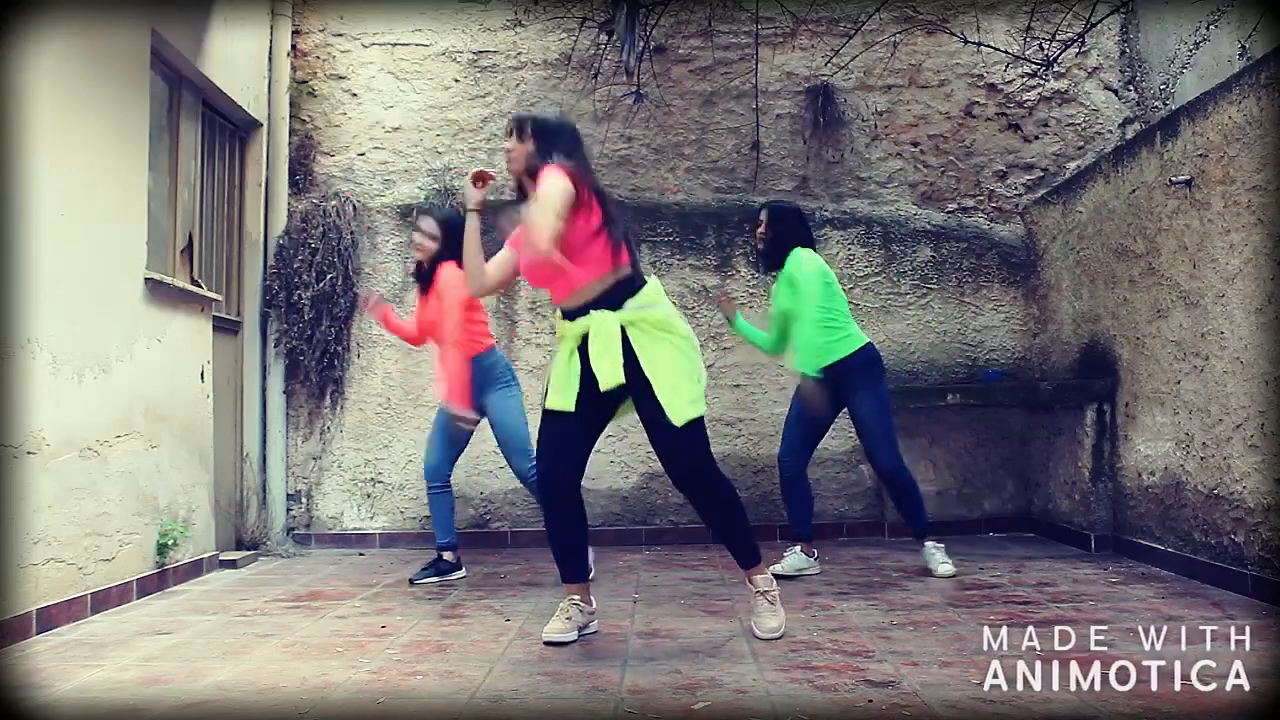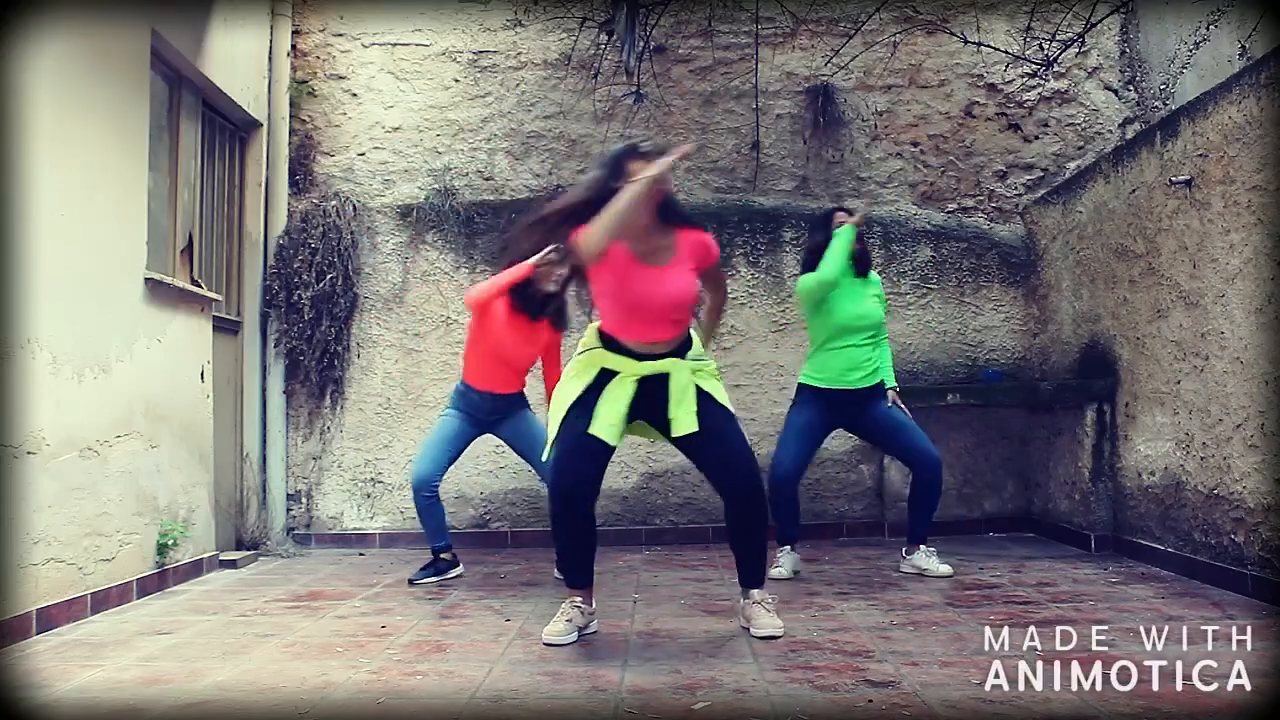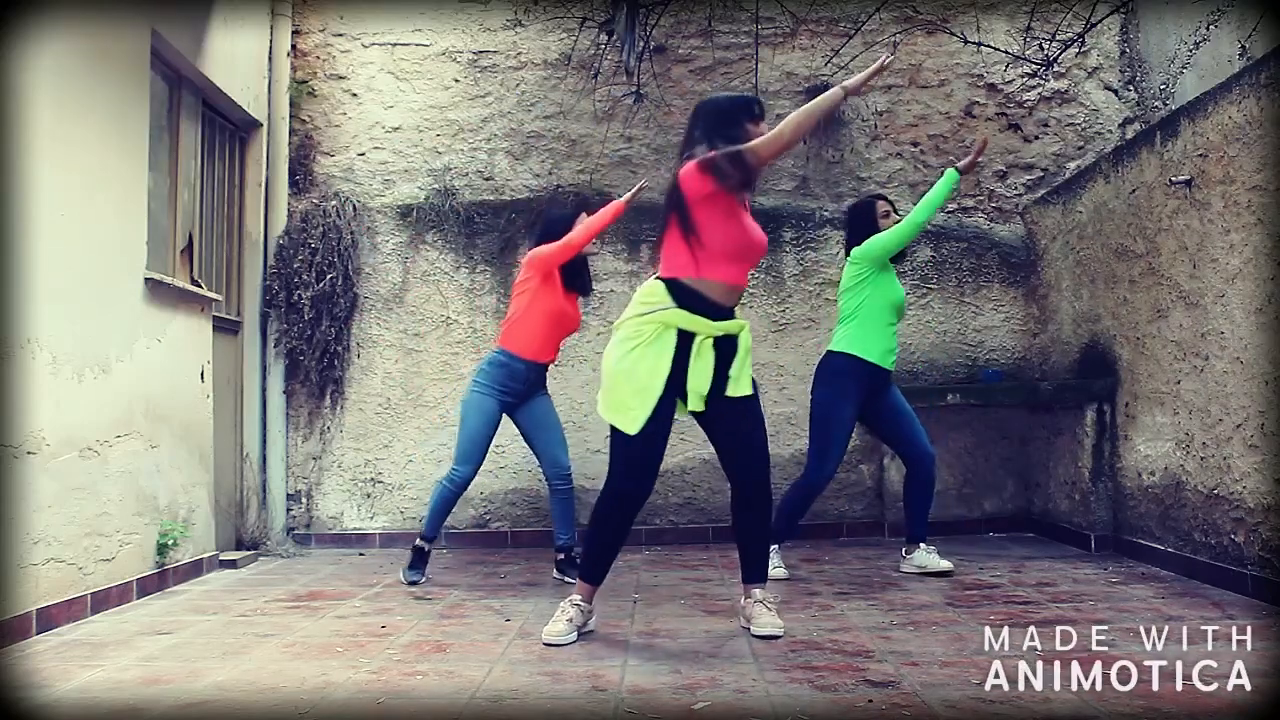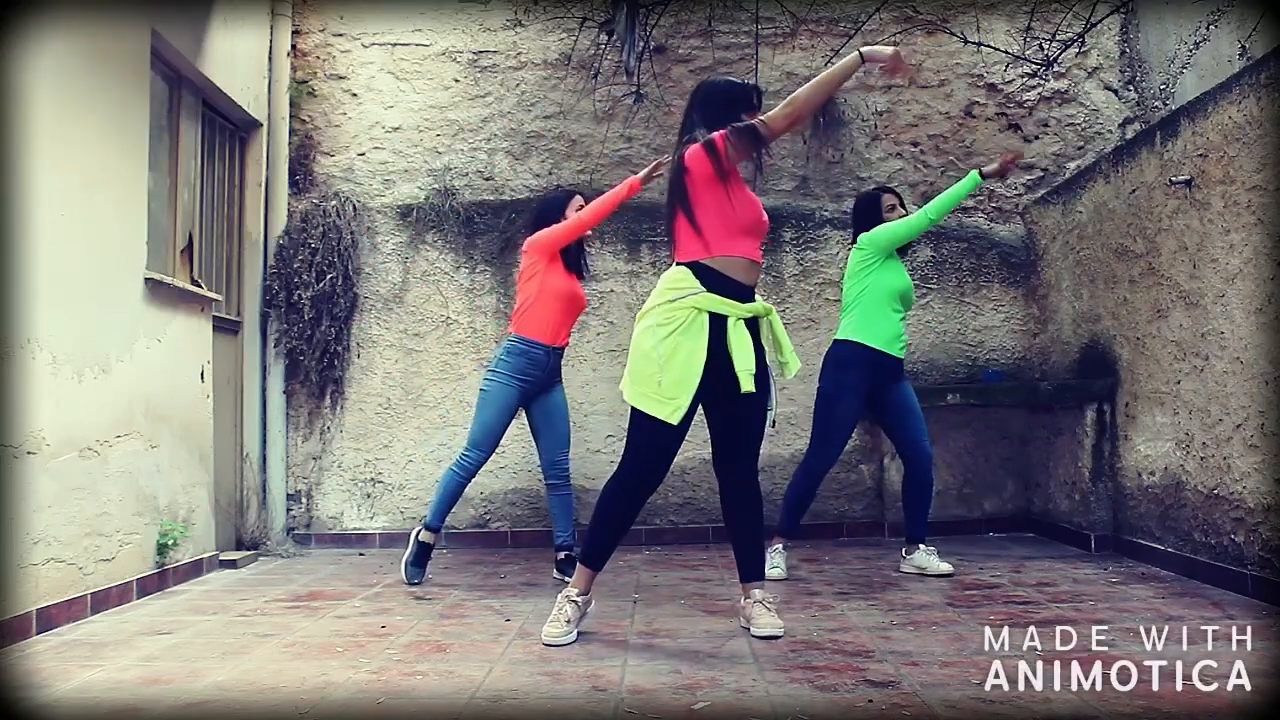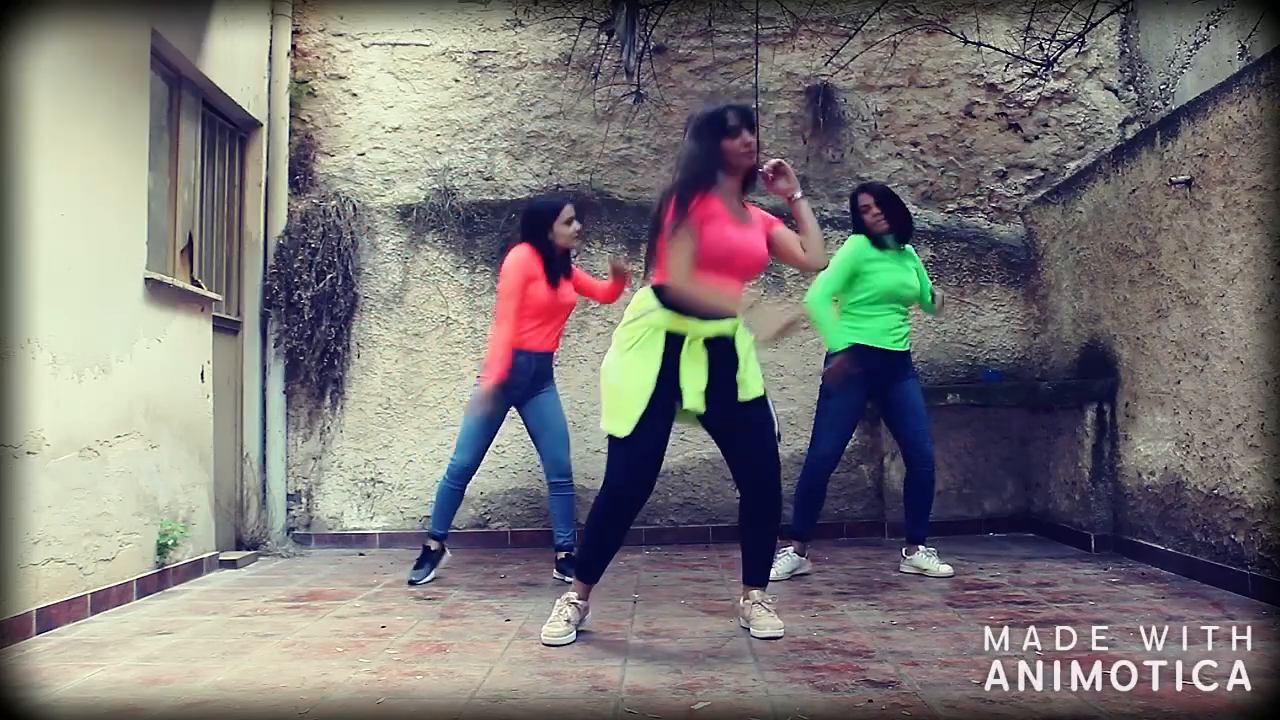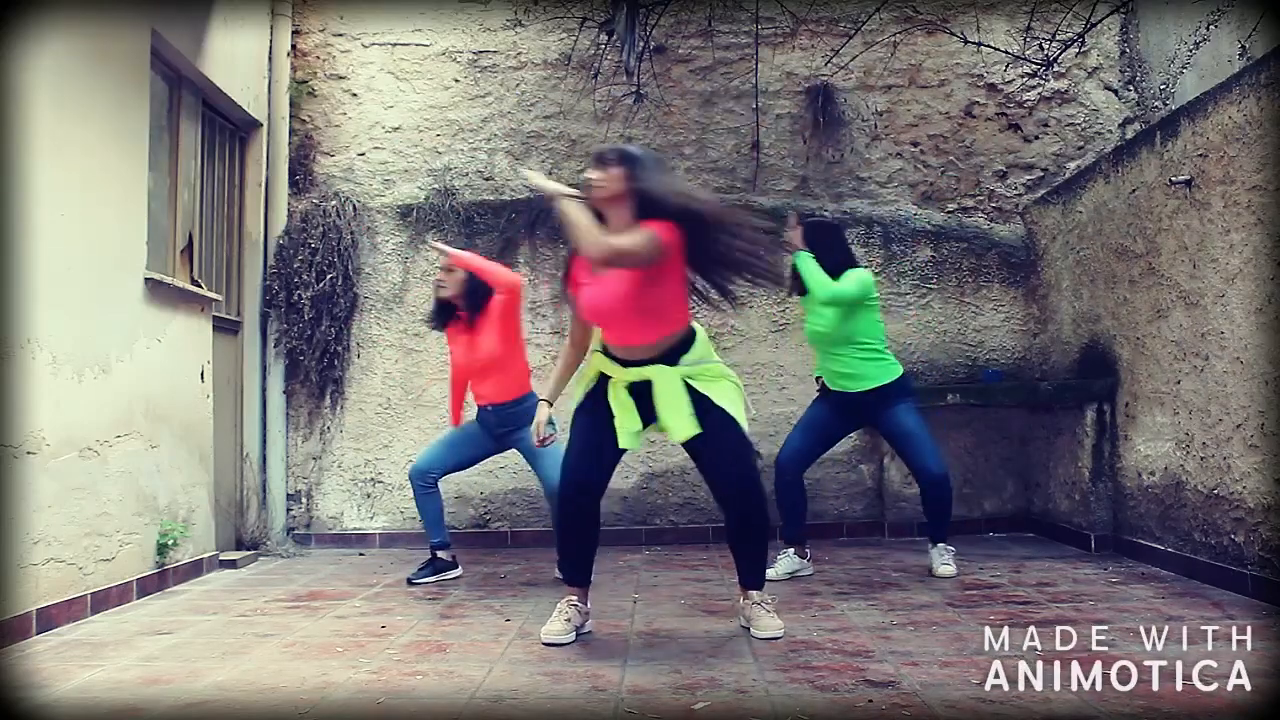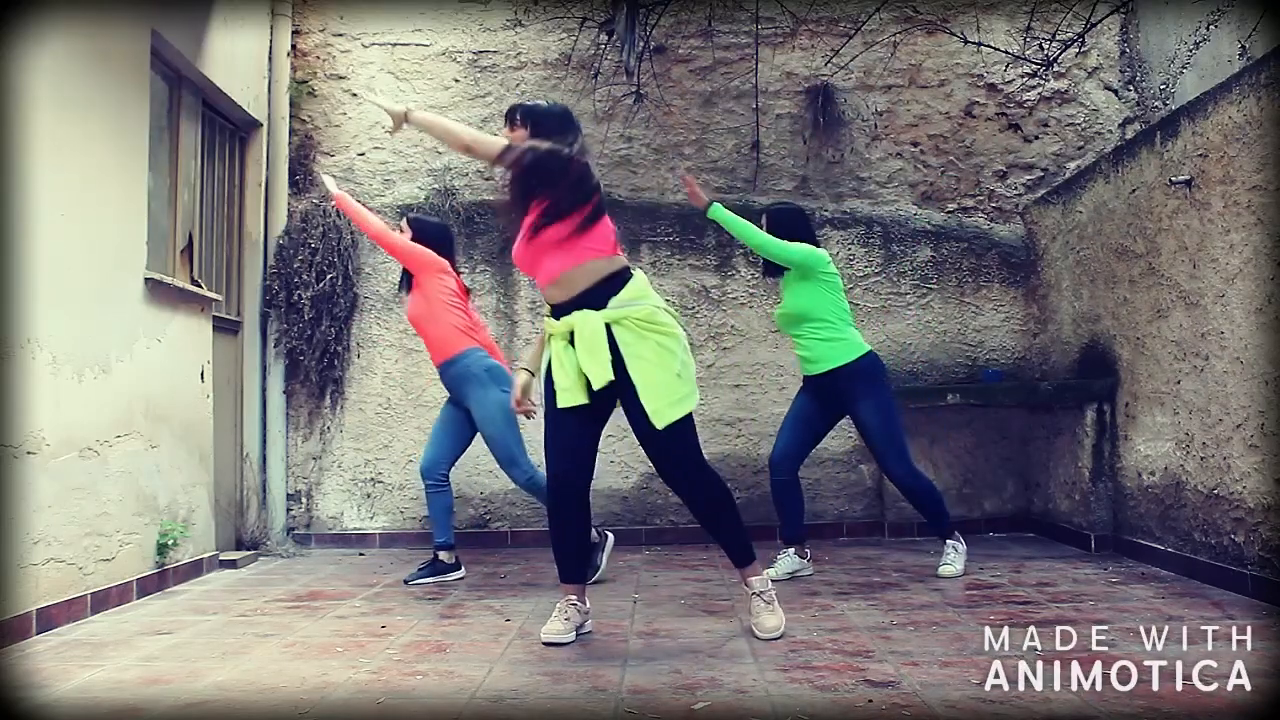
dt=0.4s
person 1, frame 1
left shoulder: (554, 179)
right shoulder: (521, 236)
left elbow: (543, 226)
right elbow: (477, 286)
right wrist: (474, 211)
left hip: (636, 334)
right hip: (582, 349)
left knee: (691, 467)
right knee: (553, 475)
left ankle: (759, 580)
right ankle: (579, 601)
person 1, frame 2
left shoulder: (698, 242)
right shoulder: (601, 236)
left elbow: (714, 299)
right elbow: (589, 244)
left wrist: (701, 346)
right wrist: (645, 179)
left hip: (679, 375)
right hip: (610, 374)
left knee: (743, 482)
right knee: (569, 489)
left ankle: (755, 596)
right ankle: (580, 603)
person 1, frame 3
left shoulder: (730, 196)
right shoulder: (701, 173)
right elbow: (781, 140)
right wrist: (848, 87)
left hip: (718, 341)
right hip: (664, 335)
left knee: (753, 473)
right knee: (630, 480)
left ankle: (754, 596)
right ankle: (581, 600)
person 1, frame 4
left shoulder: (723, 177)
right shoulder: (703, 153)
right elbow: (789, 113)
right wrist: (862, 55)
left hip: (737, 325)
right hip: (690, 320)
left knee: (740, 467)
right knee: (643, 466)
left ankle: (753, 594)
right ankle: (577, 594)
person 1, frame 5
left shoulder: (760, 218)
right shoulder: (690, 195)
left elbow: (813, 260)
right elbow: (680, 277)
left wrist: (794, 194)
left hip: (723, 352)
right hip: (664, 343)
left knee: (762, 475)
right knee: (628, 481)
left ankle: (754, 595)
right ankle: (576, 598)
person 1, frame 6
left shoulder: (661, 232)
right shoulder: (580, 260)
left elbow: (604, 252)
right elbow: (579, 338)
left wrist: (563, 196)
right wrist: (547, 400)
left hip: (683, 377)
right hip: (614, 381)
left knee: (741, 488)
right knee: (573, 491)
left ankle: (753, 596)
right ankle: (574, 602)
person 1, frame 7
left shoulder: (562, 169)
right shoulder: (538, 210)
left elbow: (469, 142)
left wrist: (409, 114)
right wrist: (528, 369)
left hip: (626, 328)
right hip: (572, 343)
left knee: (681, 464)
right knee: (564, 478)
left ankle: (755, 580)
right ankle: (573, 601)
person 2, frame 1
left shoulder: (803, 261)
right shoulder: (781, 283)
left elbow: (811, 314)
right elbow: (772, 345)
left wrist: (804, 370)
right wrist: (735, 319)
left hip: (855, 368)
right hip: (817, 379)
left knee: (886, 462)
right knee: (790, 461)
left ankle: (926, 544)
right ankle: (804, 551)
person 2, frame 2
left shoulder: (872, 284)
right shoulder: (814, 284)
right elbow: (829, 271)
left wrist: (890, 386)
right wrist: (841, 229)
left hip: (868, 396)
right hip: (818, 397)
left knee: (928, 462)
right knee: (781, 475)
left ankle: (915, 551)
right ankle: (786, 551)
person 2, frame 3
left shoulder: (882, 272)
right shoulder: (864, 255)
right elbow: (916, 221)
right wrist: (957, 172)
left hip: (877, 381)
right hip: (843, 374)
left knee: (922, 458)
right knee: (821, 470)
left ankle: (914, 550)
right ankle: (771, 547)
person 2, frame 4
left shoulder: (892, 259)
right shoulder: (870, 241)
right elbow: (927, 215)
right wrist: (981, 175)
left hip: (889, 369)
right hip: (850, 362)
left knee: (919, 455)
right knee: (821, 457)
left ankle: (915, 549)
right ankle: (779, 544)
person 2, frame 5
left shoulder: (907, 252)
right shoulder: (856, 247)
left elbow: (925, 301)
right elbow: (818, 294)
left wrist: (932, 298)
right wrist: (837, 346)
left hip: (897, 367)
right hip: (850, 366)
left knee: (922, 457)
right knee: (822, 457)
left ankle: (915, 550)
right ankle: (797, 549)
person 2, frame 6
left shoulder: (858, 280)
right shoulder: (809, 296)
left elbow: (829, 294)
left wrist: (801, 249)
right wrist: (820, 373)
left hip: (887, 394)
right hip: (836, 398)
left knee: (933, 474)
right knee: (786, 464)
left ankle: (940, 546)
right ankle: (795, 553)
person 2, frame 7
left shoulder: (814, 259)
right shoulder: (789, 280)
left elbow: (760, 242)
left wrist: (709, 207)
left hip: (859, 376)
right hip: (818, 386)
left knee: (898, 468)
right knee: (781, 463)
left ankle: (951, 541)
right ankle: (796, 553)
person 3, frame 1
left shoulder: (449, 274)
right shoulder: (429, 281)
left elbow: (452, 334)
right elbow: (418, 337)
left wrist: (453, 394)
right wrist: (383, 316)
left hip: (491, 378)
right hip: (461, 386)
left knee: (525, 468)
right knee: (434, 469)
right ankle: (449, 558)
person 3, frame 2
left shoulder: (550, 324)
right shoulder: (493, 299)
left elbow: (552, 375)
right elbow: (473, 300)
right wrist: (531, 264)
left hip: (512, 410)
right hip: (466, 405)
right knee: (423, 477)
right ankle: (444, 557)
person 3, frame 3
left shoulder: (571, 289)
right shoulder: (537, 262)
right elbow: (574, 242)
right wrist: (622, 204)
left hip: (534, 386)
right hip: (498, 375)
left knee: (560, 471)
right knee: (463, 472)
left ankle: (566, 558)
right ankle: (423, 544)
person 3, frame 4
left shoulder: (569, 269)
right shoulder: (538, 245)
right elbow: (588, 221)
right wrist: (635, 184)
left hip: (549, 373)
right hip: (515, 363)
left knee: (557, 469)
right knee: (473, 458)
left ankle: (565, 557)
right ankle: (425, 537)
person 3, frame 5
left shoulder: (566, 270)
right shoulder: (522, 257)
left elbow: (607, 294)
right elbow: (503, 320)
left wrist: (620, 278)
right wrist: (491, 377)
left hip: (541, 379)
right hip: (504, 373)
left knee: (559, 469)
right knee: (463, 466)
left ankle: (566, 556)
right ankle: (434, 547)
person 3, frame 6
left shoulder: (501, 309)
right shoulder: (453, 326)
left elbow: (513, 282)
left wrist: (459, 257)
right wrist: (456, 418)
left hip: (525, 416)
right hip: (486, 423)
left knee: (562, 487)
right knee: (422, 472)
right ankle: (443, 558)
person 3, frame 7
left shoulder: (432, 264)
right shoulder: (430, 283)
left elbow: (379, 231)
right elbow: (480, 333)
left wrist: (338, 195)
right wrist: (509, 383)
left hip: (476, 377)
right hip: (461, 385)
left knee: (519, 470)
right knee: (432, 469)
left ankle: (591, 537)
right ankle: (446, 558)
